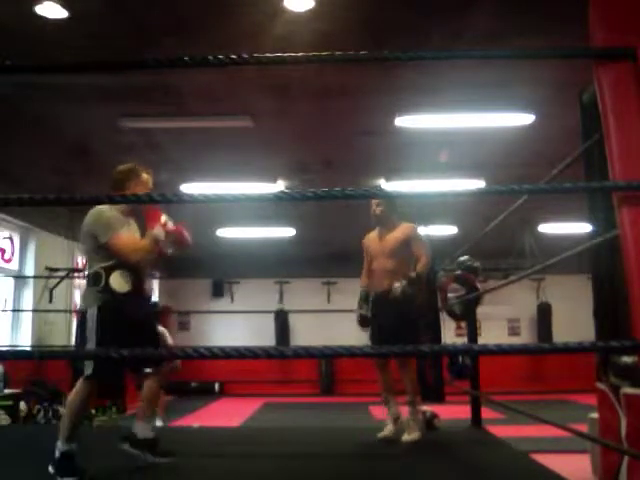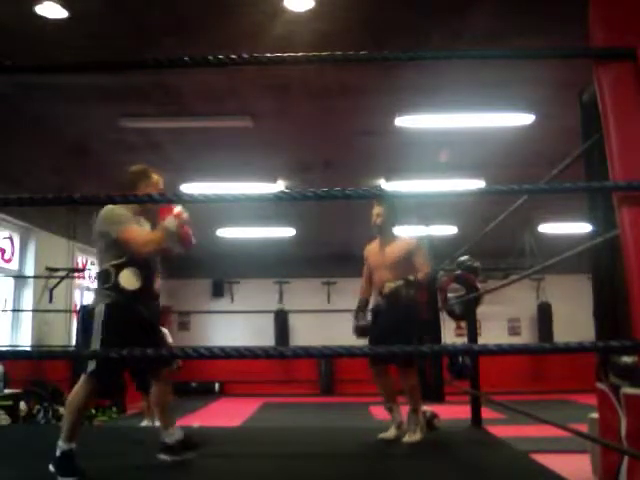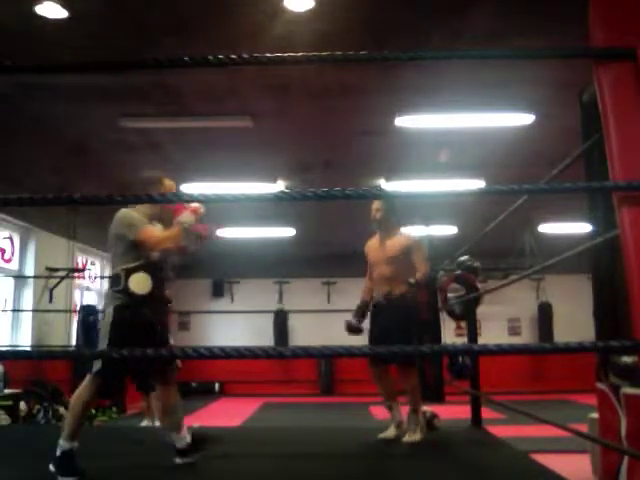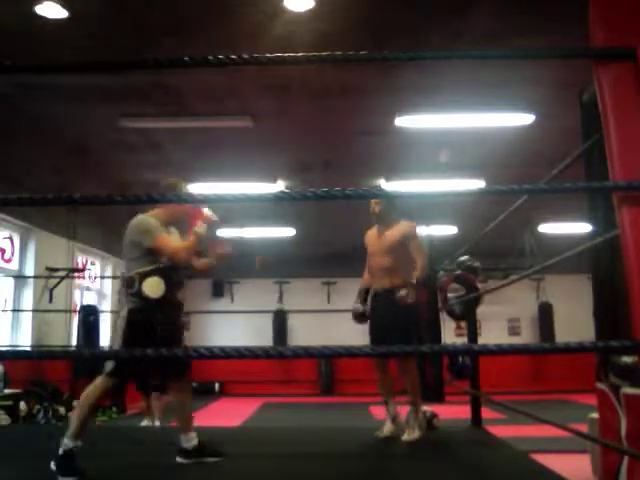
dt=0.1s
person 1, frame 1
left shoulder: (128, 221)
right shoulder: (102, 215)
left elbow: (143, 257)
right elbow: (133, 254)
left wrist: (166, 241)
right wrist: (160, 233)
left hip: (132, 308)
right hip: (105, 308)
right knee: (91, 381)
left ankle: (141, 434)
right ankle: (63, 452)
person 1, frame 2
left shoulder: (141, 220)
right shoulder: (113, 213)
left elbow: (153, 253)
right elbow: (144, 246)
left wrist: (173, 235)
right wrist: (171, 223)
left hip: (141, 307)
right hip: (114, 307)
left knee: (163, 370)
right knee: (93, 379)
left ankle: (172, 439)
right ankle: (63, 452)
person 1, frame 3
left shoulder: (152, 224)
right shoulder: (128, 218)
left elbow: (166, 253)
right elbow: (165, 244)
left wrist: (188, 233)
right wrist: (186, 218)
left hip: (149, 313)
right hip: (124, 310)
left knee: (166, 376)
right knee: (97, 381)
left ankle: (183, 444)
right ankle: (64, 451)
person 1, frame 4
left shoulder: (171, 231)
right shoulder: (144, 223)
left elbow: (191, 263)
right elbow: (180, 253)
left wrist: (217, 258)
right wrist: (200, 228)
left hip: (165, 315)
right hip: (140, 313)
left knee: (181, 378)
right knee: (109, 379)
left ankle: (189, 446)
right ankle: (66, 450)
person 2, frame 1
left shoulder: (408, 231)
right shoulder: (368, 240)
left elbow: (425, 260)
left wrist: (408, 281)
right wrist: (363, 303)
left hip: (403, 300)
right hip: (380, 301)
left knee: (404, 359)
right knee: (380, 361)
left ankle: (415, 419)
right ankle: (394, 418)
person 2, frame 2
left shoulder: (409, 244)
right shoulder: (370, 250)
left elbow: (427, 270)
right elbow: (366, 282)
left wrist: (406, 284)
right wrist: (360, 312)
left hip: (404, 309)
right hip: (381, 312)
left knee: (406, 367)
right knee: (378, 369)
left ankle: (415, 422)
right ankle: (397, 422)
person 2, frame 3
left shoulder: (407, 240)
right shoulder: (370, 245)
left elbow: (424, 268)
left wrist: (408, 287)
right wrist: (360, 310)
left hip: (403, 305)
right hip: (379, 309)
left knee: (406, 366)
right knee: (378, 368)
left ankle: (416, 420)
right ankle: (397, 421)
person 2, frame 4
left shoulder: (406, 229)
right shoulder: (369, 236)
left elbow: (421, 262)
left wrist: (411, 288)
right wrist: (361, 298)
left hip: (401, 299)
right hip: (378, 300)
left knee: (405, 359)
right knee: (380, 360)
left ankle: (416, 418)
right ankle: (393, 417)
